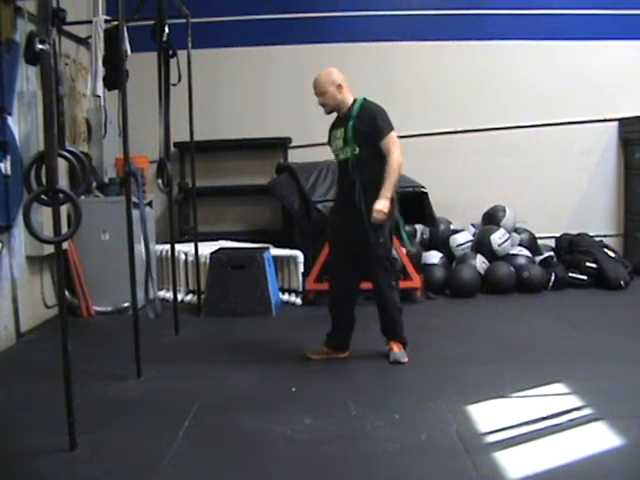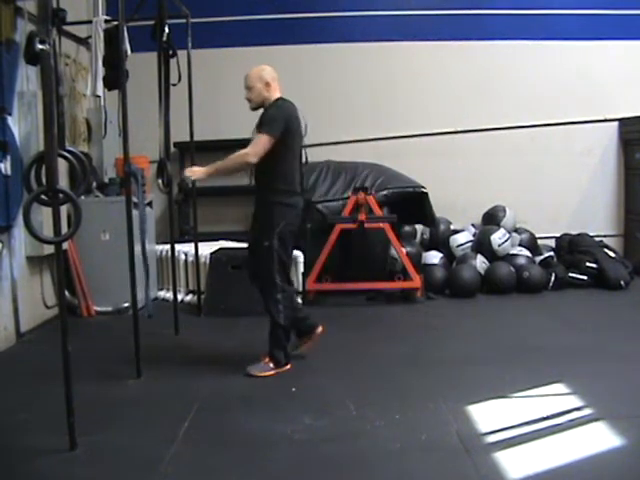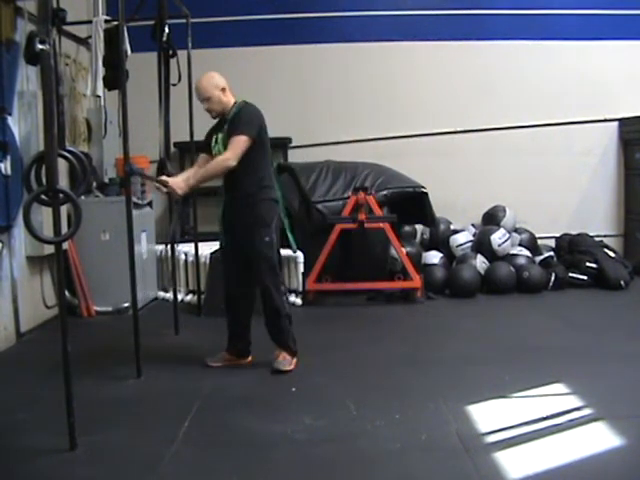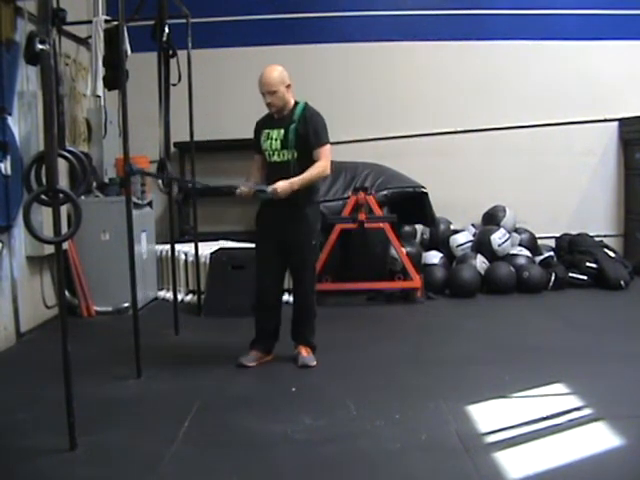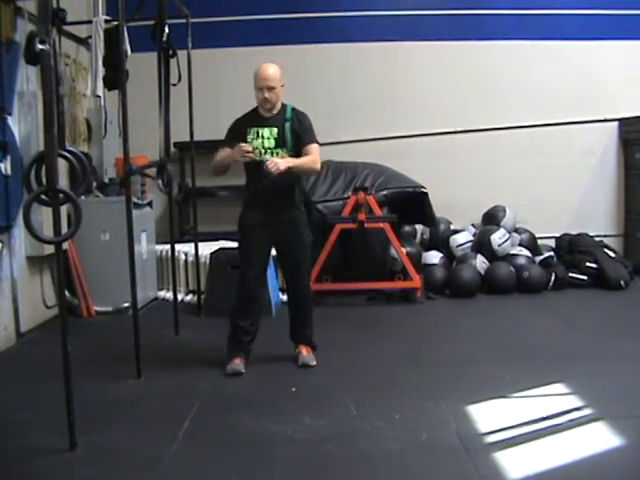
dt=1s
person 1, frame 1
left shoulder: (370, 113)
right shoulder: (335, 126)
left elbow: (394, 155)
left wrist: (385, 197)
right wrist: (336, 209)
left hip: (372, 212)
right hip: (344, 211)
left knee: (382, 277)
right knee: (340, 279)
left ankle: (396, 341)
right ankle: (338, 343)
person 1, frame 2
left shoulder: (277, 112)
right shoulder: (281, 113)
left elbow: (251, 156)
left wrist: (208, 171)
left hip: (279, 209)
right hip: (275, 206)
left knee: (273, 280)
right knee: (264, 274)
left ankle: (279, 357)
right ankle: (305, 327)
person 1, frame 3
left shoulder: (247, 115)
right shoulder: (216, 130)
left elbow: (229, 160)
right elbow: (201, 169)
left wrist: (187, 182)
right wrist: (176, 181)
left hip: (260, 210)
right hip: (233, 211)
left knee: (268, 281)
right knee: (235, 284)
left ankle: (286, 349)
right ankle: (238, 349)
person 1, frame 4
left shoulder: (309, 118)
right shoulder: (262, 125)
left elbow: (324, 166)
left wrist: (292, 183)
right wrist: (251, 186)
left hip: (301, 212)
right hip: (270, 212)
left knee: (304, 281)
right knee: (266, 283)
left ankle: (305, 345)
right ankle: (263, 345)
person 1, frame 5
left shoulder: (297, 119)
right shoulder: (243, 124)
left elbow: (315, 162)
right elbow: (216, 168)
left wrist: (287, 161)
right wrist: (233, 155)
left hip: (291, 214)
right hip: (256, 215)
left knee: (299, 282)
right knee: (249, 283)
left ankle: (304, 343)
right ankle: (239, 351)
